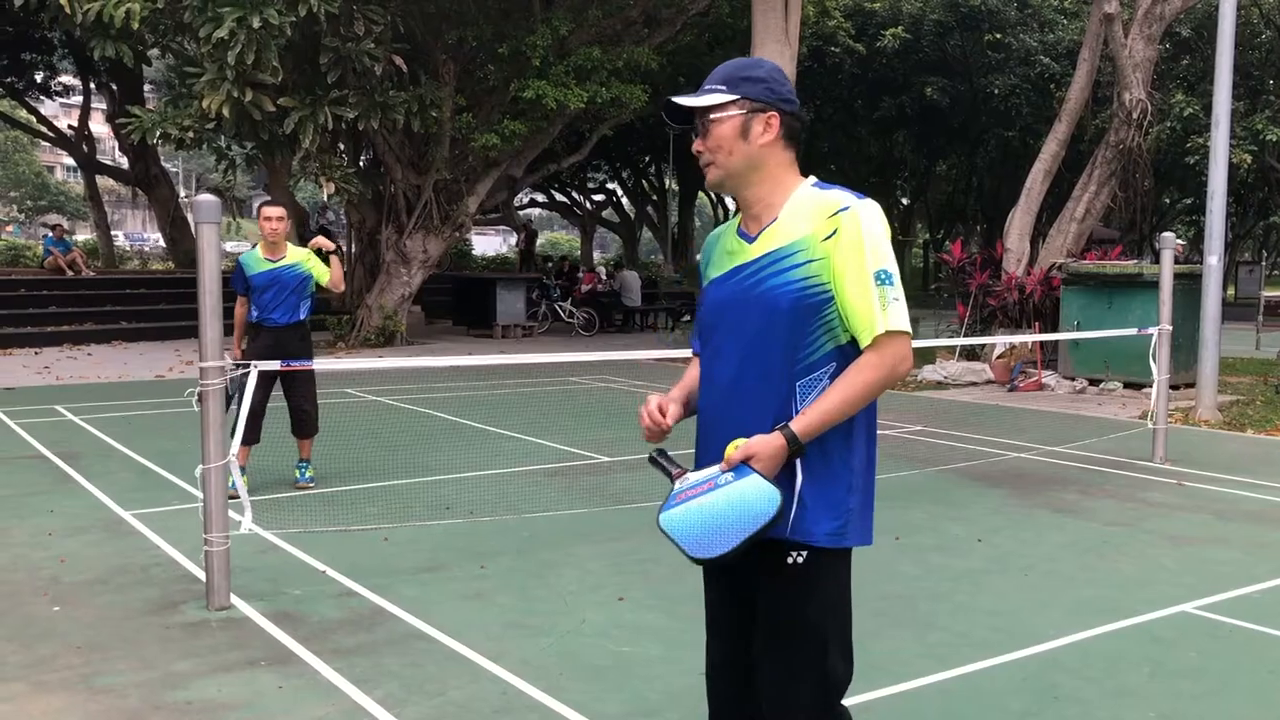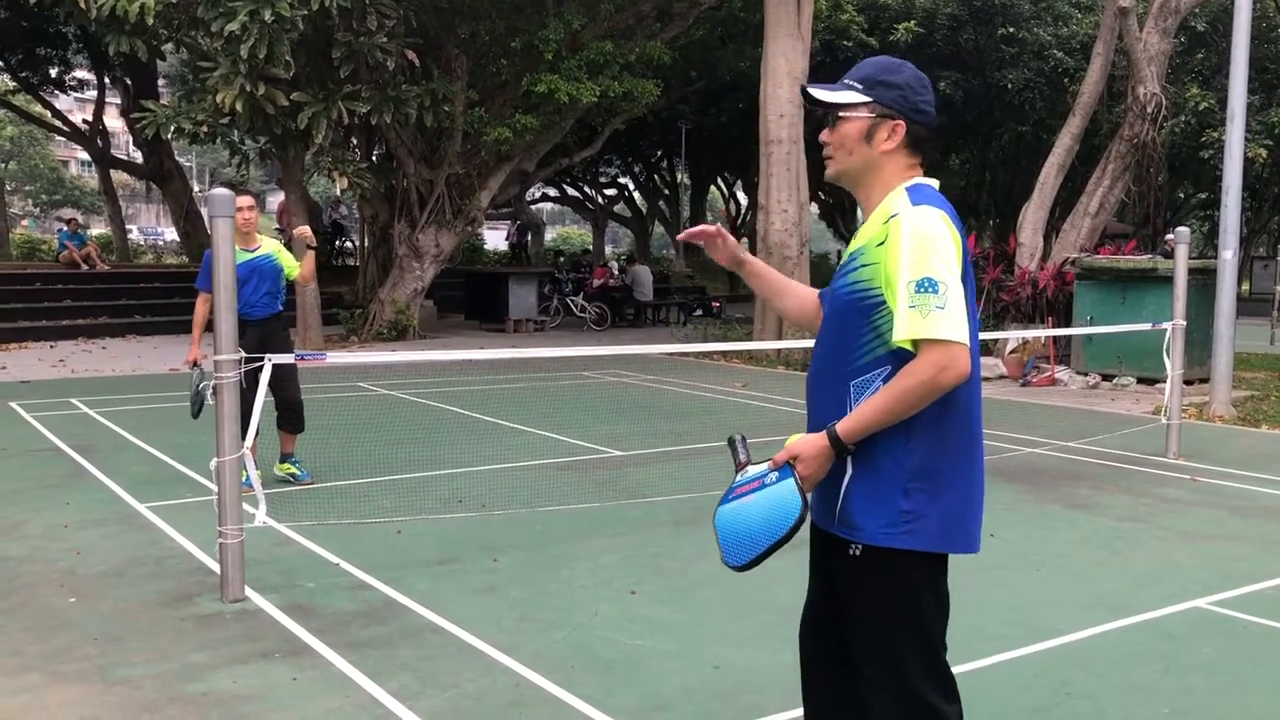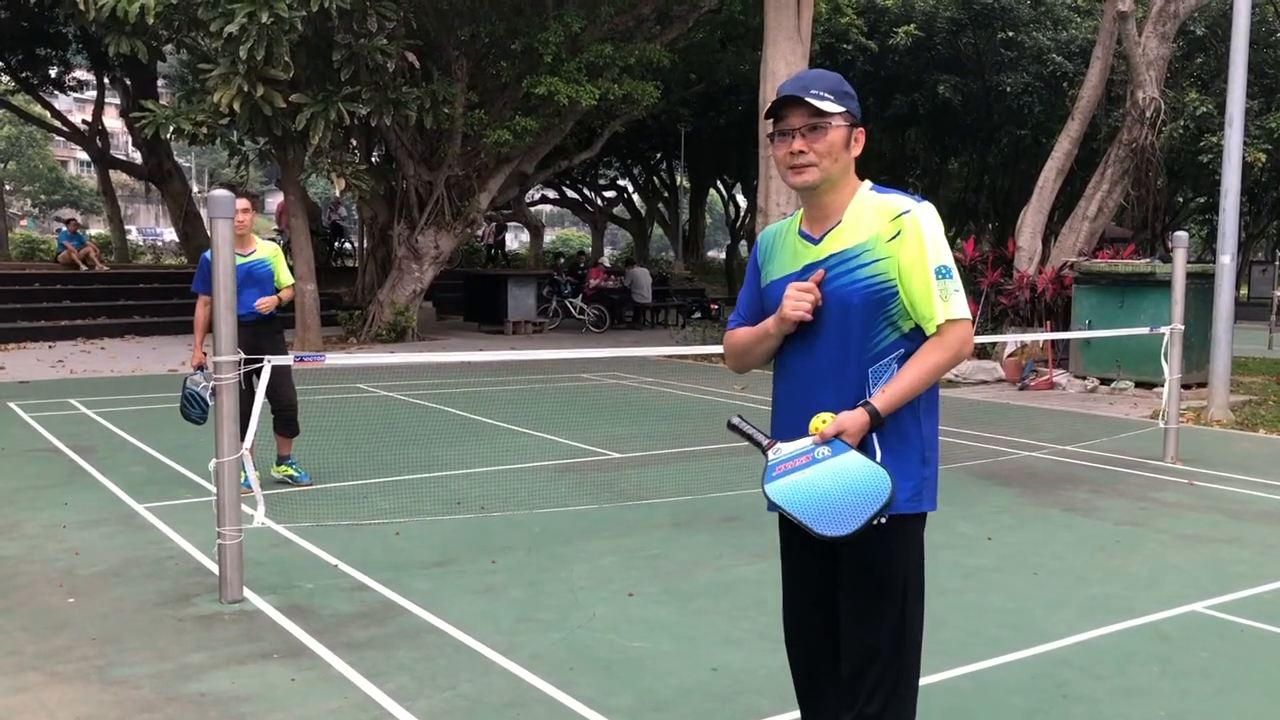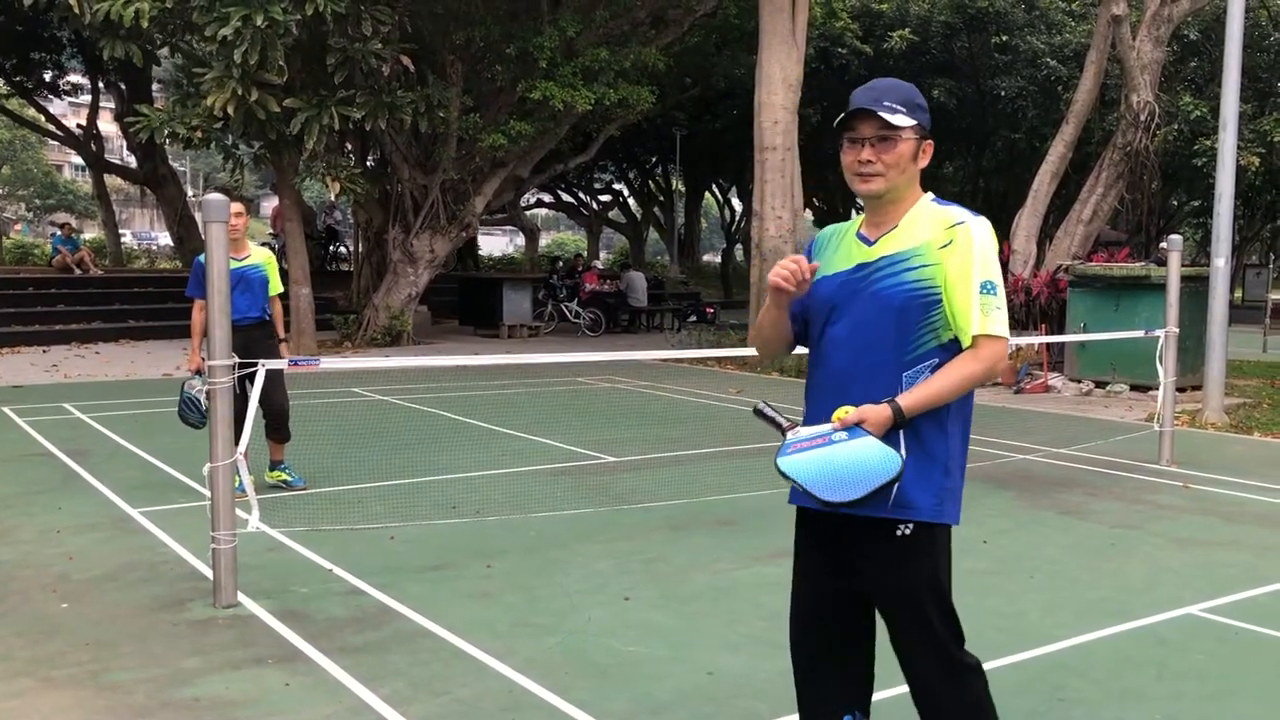
dt=1s
person 1, frame 1
left shoulder: (846, 219)
right shoulder: (719, 243)
left elbow: (892, 352)
left wrist: (787, 438)
right wrist: (673, 403)
left hip: (808, 512)
person 1, frame 2
left shoulder: (916, 221)
right shoulder: (878, 227)
left elbow: (947, 361)
right elbow: (830, 325)
left wrist: (834, 440)
right wrist: (742, 264)
left hip: (893, 509)
right hip: (846, 500)
right knee: (828, 663)
person 1, frame 3
left shoulder: (905, 220)
right shoulder: (771, 243)
left elbow: (956, 334)
right elbow: (736, 354)
left wrist: (868, 412)
right wrist: (778, 324)
left hip: (883, 481)
left knee: (877, 657)
right knee: (811, 649)
person 1, frame 4
left shoulder: (958, 232)
right shoulder: (826, 243)
left elbow: (990, 351)
right elbow: (769, 346)
left wrist: (892, 410)
right wrist: (778, 296)
left hip: (908, 493)
left knee: (933, 653)
right knee: (820, 645)
person 2, frame 1
left shoulder: (305, 257)
right shoulder: (246, 261)
left elbow: (337, 286)
right elbow: (242, 304)
left wrist: (332, 252)
right wrist: (237, 344)
left hip: (295, 338)
right hip: (260, 339)
left knee: (304, 406)
right knee: (250, 407)
left ankle: (304, 465)
right ankle: (239, 472)
person 2, frame 2
left shoulder: (275, 247)
left elbow: (304, 279)
right elbow: (204, 301)
left wrist: (310, 246)
right wrist: (195, 344)
left hip: (275, 329)
right hip: (240, 333)
left knee: (291, 399)
right knee: (244, 404)
left ankle: (287, 461)
right ankle: (249, 468)
person 2, frame 3
left shoulder: (272, 251)
right shoulder: (212, 258)
left elbow: (288, 289)
right elbow: (204, 304)
left wrist: (275, 299)
right wrist: (198, 347)
left hip: (269, 332)
right hip: (234, 336)
left knee: (286, 400)
right knee: (241, 405)
left ankle: (284, 463)
right ankle: (247, 469)
person 2, frame 4
left shoulder: (265, 256)
right shoulder: (206, 262)
right elbow: (200, 309)
left wrist: (282, 341)
right wrist: (195, 352)
left hip: (262, 337)
right hip: (227, 340)
left knee: (277, 405)
right knee: (234, 410)
left ankle: (277, 468)
right ankle: (241, 474)
